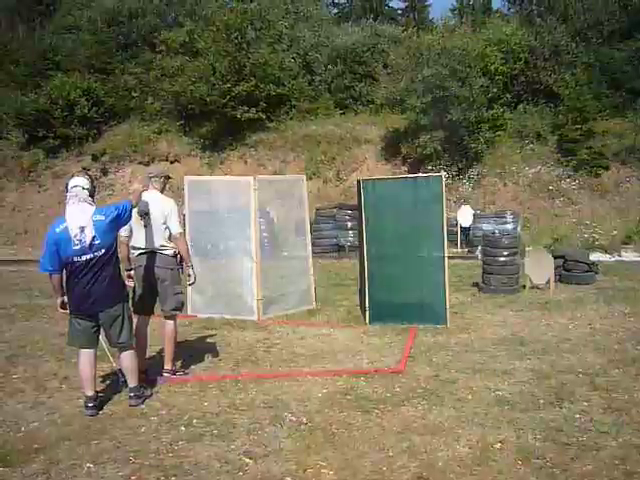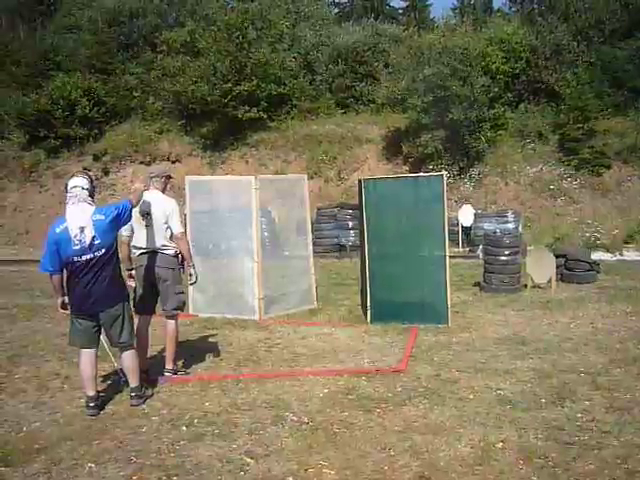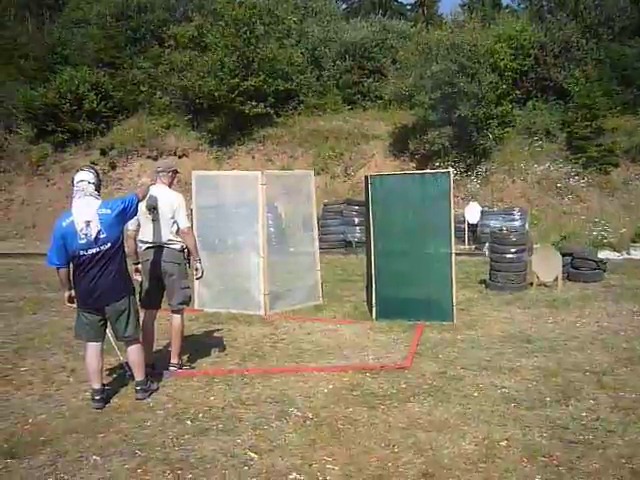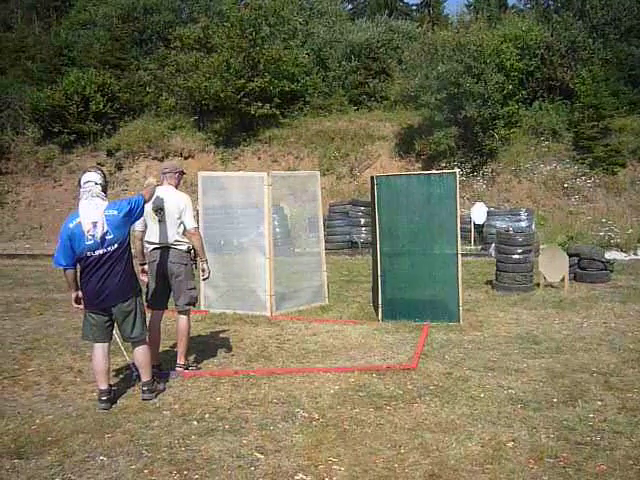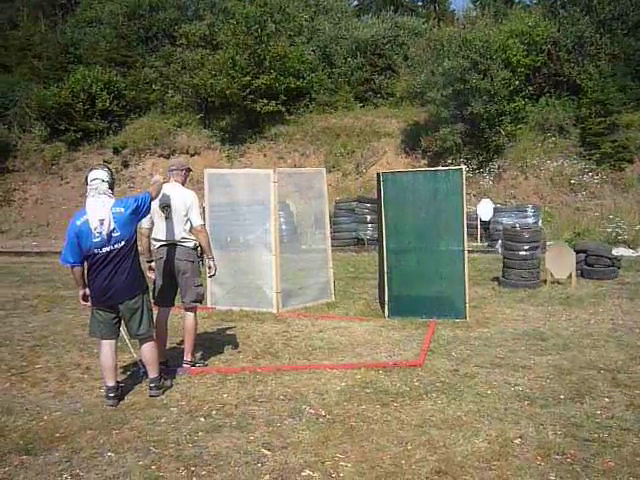
dt=0.3s
person 1, frame 1
left shoulder: (56, 229)
right shoulder: (107, 216)
left elbow: (54, 270)
right elbow: (132, 203)
left wrist: (60, 295)
right wrist: (137, 190)
left hip: (80, 301)
right hip: (112, 297)
left knee: (86, 349)
right knee: (125, 344)
left ankle: (90, 400)
right ankle: (135, 391)
person 1, frame 2
left shoulder: (57, 229)
right shoulder: (107, 216)
left elbow: (54, 271)
right elbow: (132, 202)
left wrist: (61, 296)
right wrist: (139, 189)
left hip: (81, 301)
right hip: (112, 297)
left knee: (87, 349)
right knee: (126, 344)
left ankle: (92, 400)
right ankle: (136, 391)
person 1, frame 3
left shoulder: (63, 223)
right shoulder: (113, 210)
left elbow: (61, 265)
right elbow: (138, 196)
left wrist: (67, 289)
right wrist: (146, 184)
left hip: (87, 294)
right hip: (118, 290)
left knee: (93, 342)
right knee: (131, 338)
left ankle: (97, 393)
right ankle: (142, 385)
person 1, frame 4
left shoulder: (70, 224)
right shoulder: (119, 211)
left elbow: (68, 266)
right elbow: (144, 197)
left wrist: (74, 290)
right wrist: (152, 185)
left hip: (94, 296)
right hip: (125, 291)
left knee: (100, 343)
right knee: (138, 339)
left ankle: (104, 394)
right ankle: (148, 385)
person 1, frame 5
left shoulder: (77, 221)
right shoulder: (127, 208)
left elbow: (75, 263)
right elbow: (152, 194)
left wrist: (82, 287)
right wrist: (158, 182)
left hip: (101, 292)
right hip: (132, 288)
left knee: (107, 340)
right knee: (145, 336)
left ankle: (112, 391)
right ankle: (155, 382)
person 2, frame 1
right shoulder: (167, 203)
left elbow: (124, 240)
right elbow: (178, 237)
left wrist: (128, 268)
right wrist: (189, 265)
left hip: (141, 262)
right hip: (164, 261)
left knee: (142, 317)
right knee: (170, 316)
left ankle: (141, 367)
right ankle: (169, 366)
person 2, frame 2
right shoulder: (168, 203)
left elbow: (125, 240)
right elbow: (179, 236)
left wrist: (129, 267)
right wrist: (190, 264)
left hip: (142, 262)
right hip: (166, 260)
left knee: (143, 317)
right knee: (171, 315)
left ankle: (142, 366)
right ankle: (170, 366)
person 2, frame 3
right shoulder: (175, 197)
left elbow: (131, 235)
right elbow: (185, 231)
left wrist: (135, 262)
right wrist: (197, 259)
left hip: (148, 256)
right hip: (171, 255)
left knee: (149, 311)
right knee: (176, 310)
left ankle: (147, 361)
right ankle: (175, 361)
person 2, frame 4
right shoulder: (181, 198)
left elbow: (137, 235)
right elbow: (192, 232)
left wrist: (141, 263)
right wrist: (203, 260)
left hip: (154, 257)
right hip: (178, 256)
left knee: (156, 312)
right knee: (183, 311)
left ankle: (154, 362)
right ankle: (181, 361)
person 2, frame 5
right shoulder: (188, 195)
left elbow: (144, 233)
right elbow: (199, 229)
left wrist: (149, 260)
right wrist: (210, 257)
left hip: (162, 254)
right hip: (185, 253)
left knee: (163, 309)
right knee: (190, 308)
left ankle: (161, 358)
right ankle: (188, 358)
